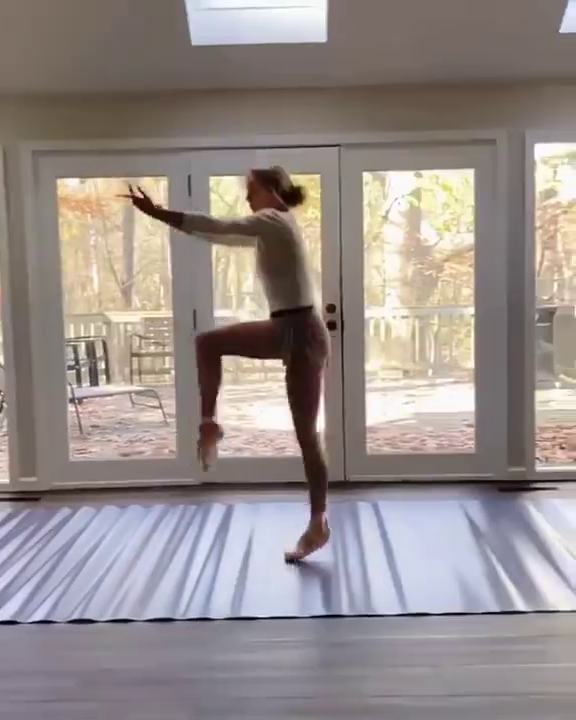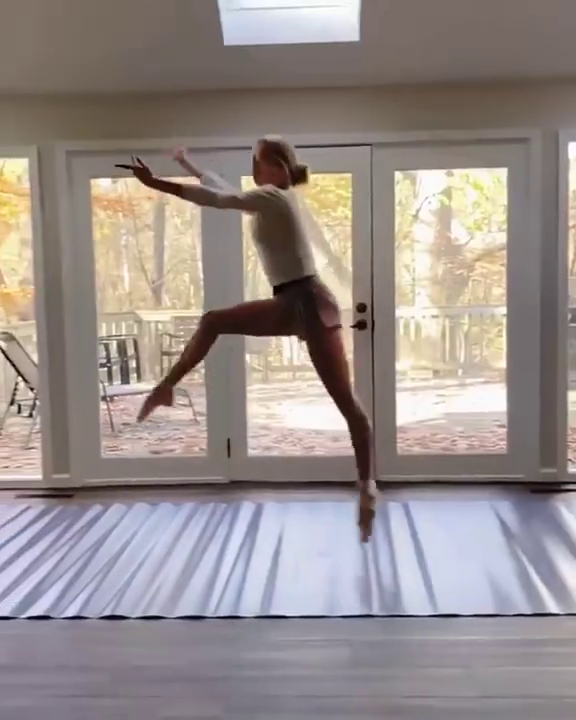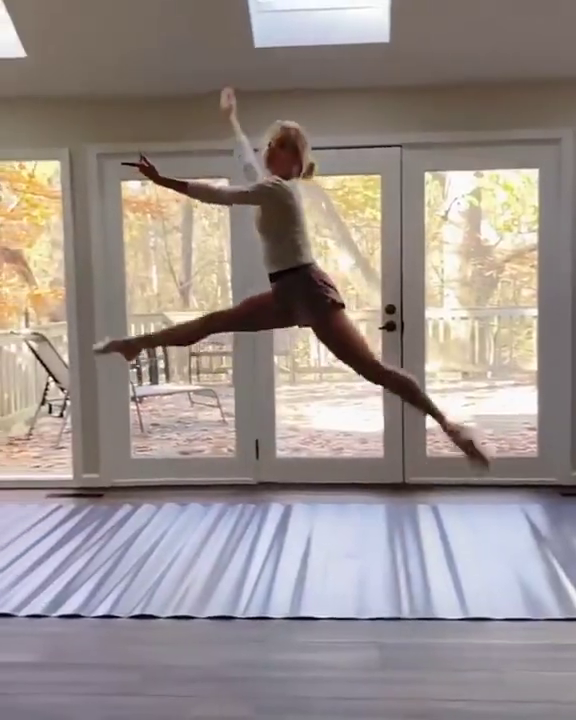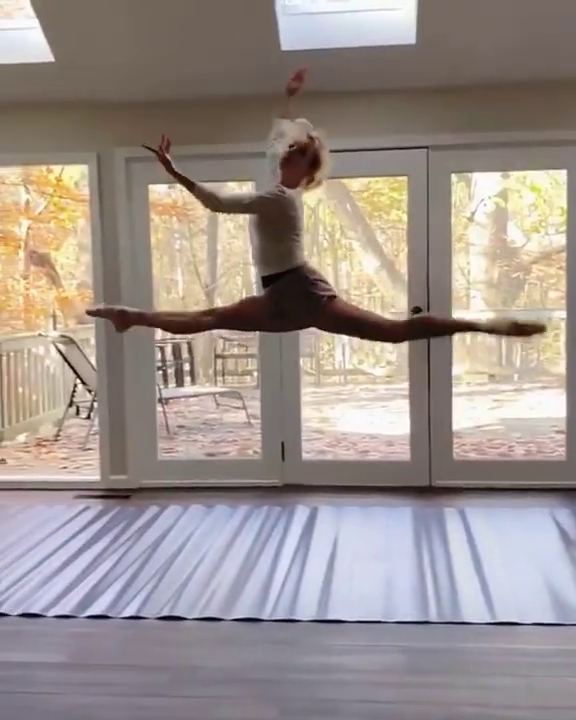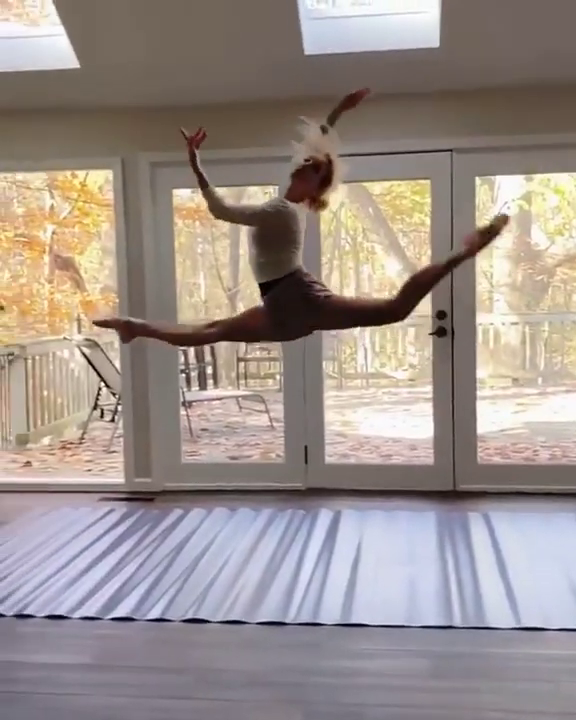
dt=0.5s
person 1, frame 1
left shoulder: (275, 221)
right shoulder: (269, 229)
left elbow: (218, 226)
right elbow: (218, 233)
left wrist: (159, 213)
right wrist: (163, 214)
left hip: (301, 331)
right hip: (284, 329)
left knee: (306, 434)
right knee: (206, 342)
left ankle: (318, 523)
right ankle: (208, 423)
person 1, frame 2
left shoulder: (273, 198)
right shoulder: (267, 199)
left elbow: (214, 198)
right elbow: (222, 188)
left wrist: (157, 183)
right wrist: (185, 163)
left hip: (309, 303)
right hip: (285, 304)
left knee: (345, 399)
right knee: (212, 322)
left ankle: (366, 487)
right ankle: (165, 388)
person 1, frame 3
left shoulder: (277, 190)
right shoulder: (271, 186)
left elbow: (217, 195)
right elbow: (247, 156)
left wrist: (163, 180)
right wrist: (231, 116)
left hip: (309, 290)
right hip: (286, 294)
left knee: (373, 368)
right knee: (214, 321)
left ankle: (446, 424)
right ankle: (138, 342)
person 1, frame 4
left shoulder: (279, 197)
right shoulder: (280, 191)
left elbow: (217, 202)
right elbow: (277, 133)
left wrist: (174, 172)
right wrist: (289, 96)
left hip: (303, 293)
right hip: (281, 300)
left knee: (399, 331)
right knee: (205, 318)
person 1, frame 5
left shoulder: (280, 209)
right shoulder: (286, 205)
left elbow: (221, 210)
right elbow: (314, 145)
left wrist: (196, 165)
right wrist: (339, 111)
left hip: (301, 299)
right hip: (283, 311)
left knee: (395, 307)
right knee: (207, 332)
